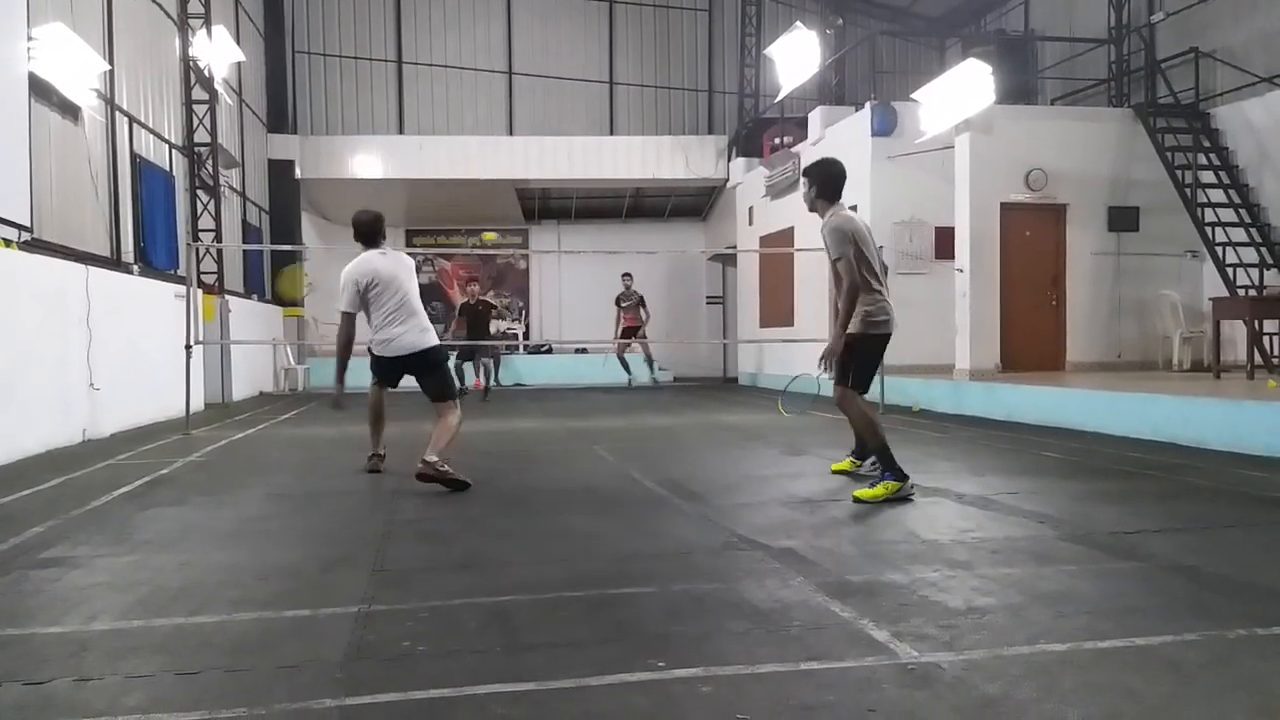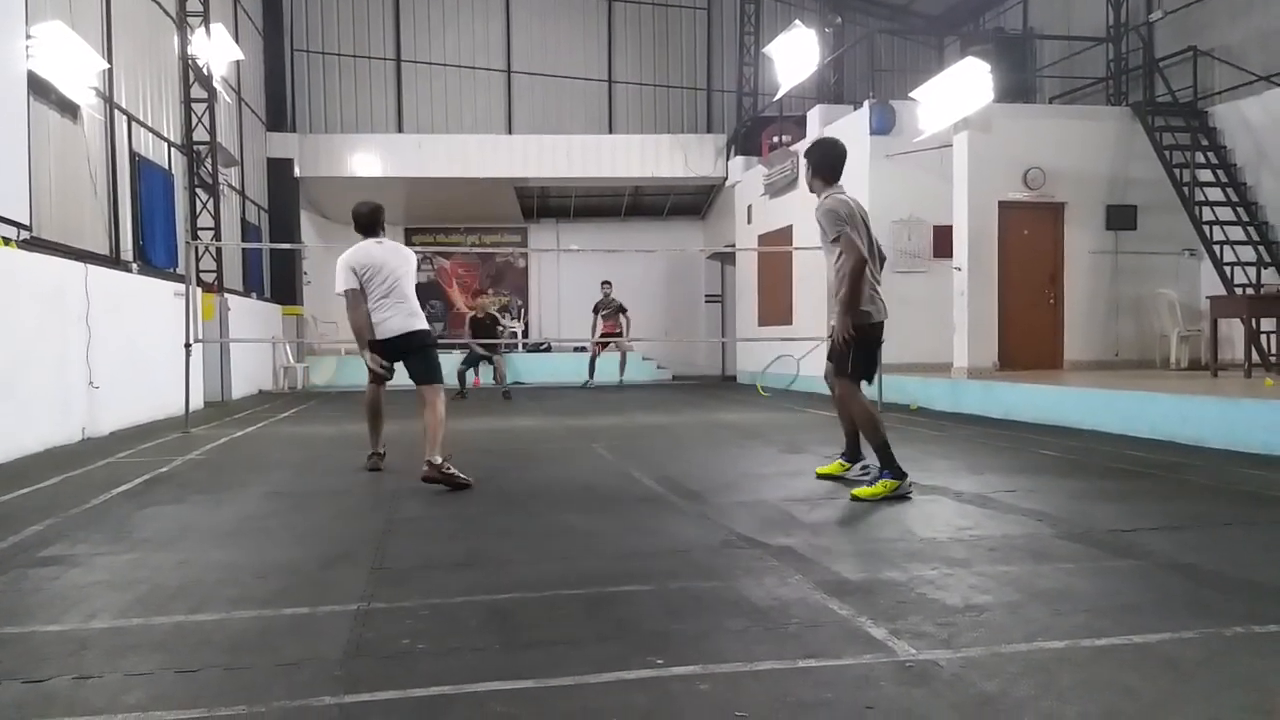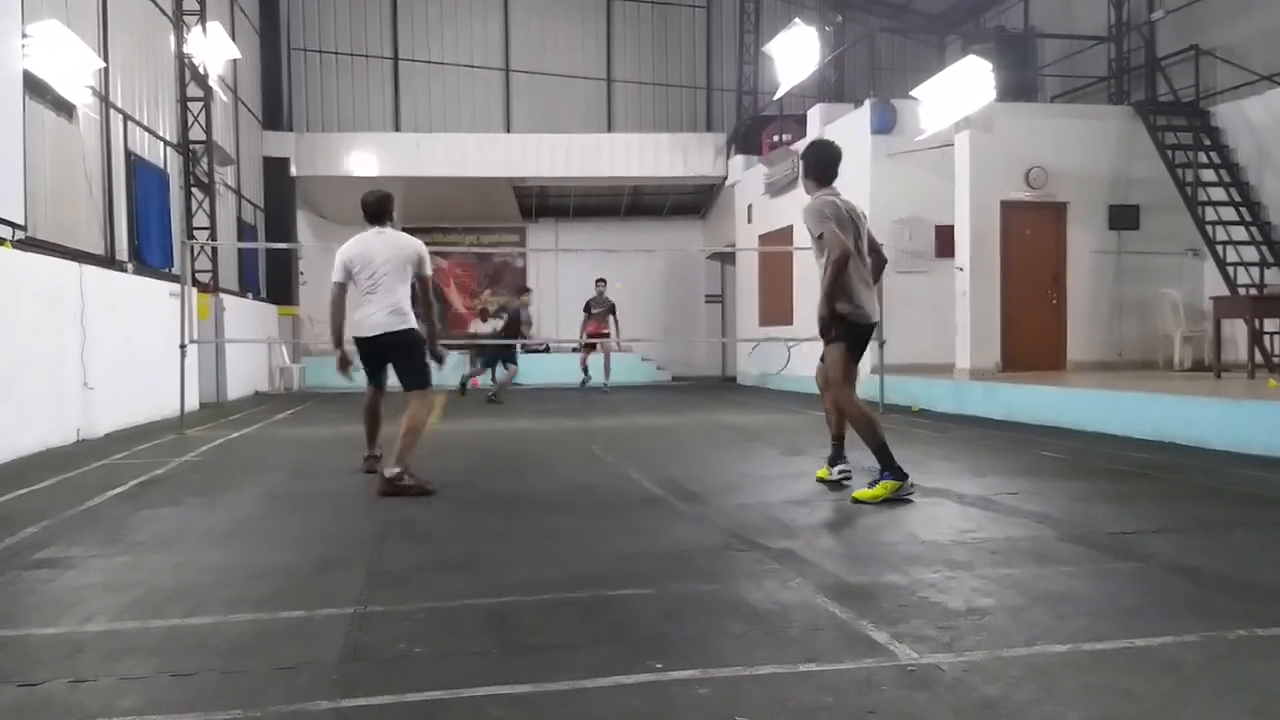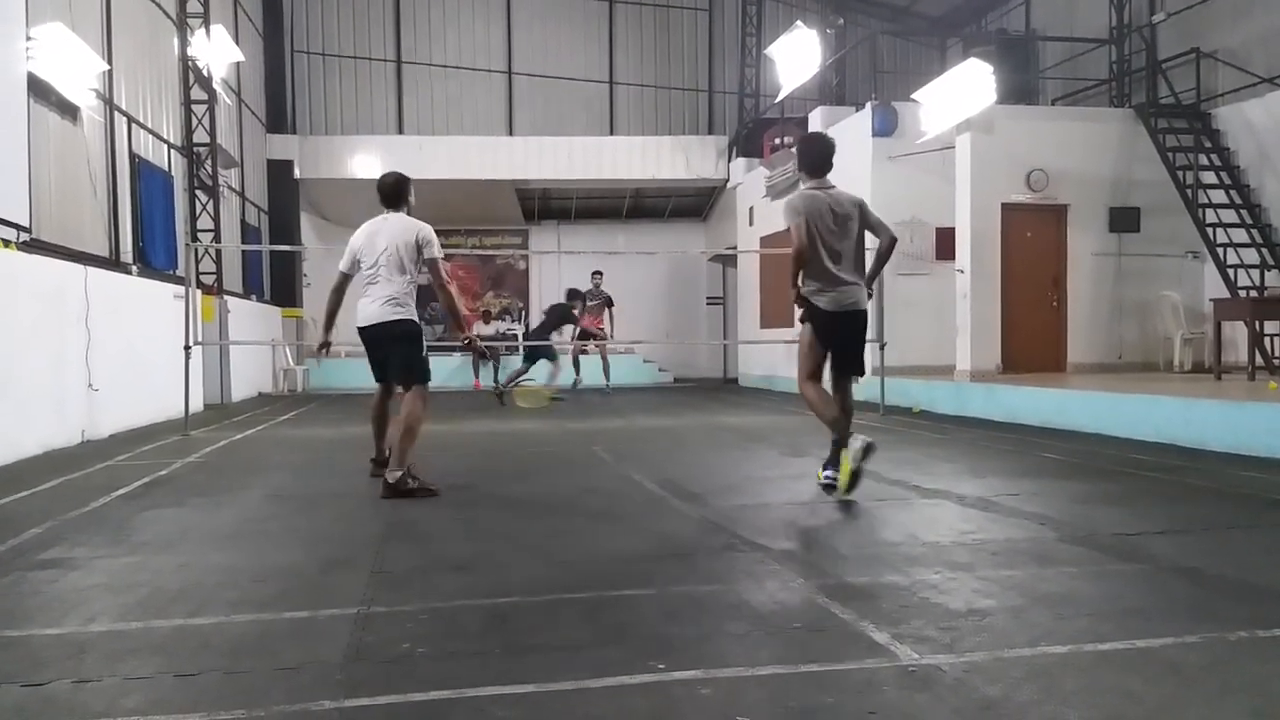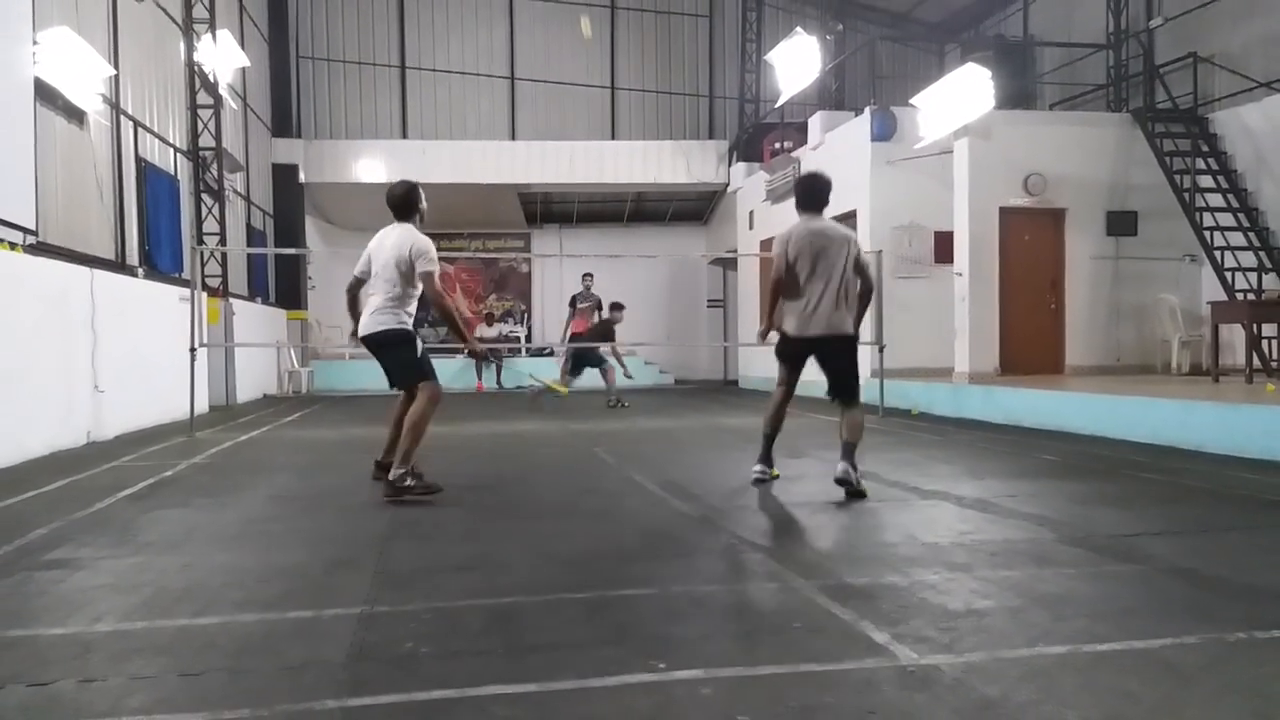
dt=0.2s
person 1, frame 1
left shoulder: (834, 226)
right shoulder: (851, 219)
left elbow: (850, 283)
right elbow: (880, 269)
left wrist: (837, 336)
left hip: (867, 323)
right hip: (872, 319)
left knee: (847, 395)
right knee: (849, 390)
left ankle: (895, 477)
right ankle: (864, 454)
person 1, frame 2
left shoulder: (828, 207)
right shoulder: (849, 203)
left elbow: (856, 258)
right elbow: (877, 256)
left wrist: (843, 315)
left hip: (857, 314)
right hip: (864, 310)
left knee: (847, 389)
right knee: (835, 378)
left ankle: (893, 474)
right ankle: (852, 458)
person 1, frame 3
left shoulder: (816, 207)
right shoulder: (850, 207)
left elbow: (841, 252)
right elbow: (879, 257)
left wrist: (825, 301)
left hip: (845, 313)
right hip: (862, 311)
left knee: (840, 391)
right knee: (826, 380)
left ankle: (893, 474)
right ankle: (837, 460)
person 1, frame 4
left shoulder: (797, 203)
right shoulder: (853, 201)
left elbow: (800, 246)
right elbow: (889, 237)
left wrist: (794, 285)
right wrist: (867, 280)
left hip: (821, 303)
right hip: (856, 304)
left knee: (808, 381)
right knee: (842, 384)
left ankle: (851, 442)
right ankle: (835, 462)
person 1, frame 5
left shoulder: (788, 237)
right shoulder: (846, 236)
left elbow: (777, 278)
right elbow: (867, 284)
left wrist: (768, 321)
right wrist: (855, 324)
left hip: (797, 328)
right hip: (839, 331)
left knee: (783, 392)
right knee: (850, 404)
left ankle: (764, 461)
right ankle: (847, 461)
person 2, frame 1
left shoulder: (353, 272)
right shoulder: (406, 260)
left elbow: (347, 328)
left wrist: (340, 378)
left hip: (386, 349)
right hip: (426, 345)
left knee: (378, 387)
right knee: (450, 412)
left ankle: (376, 454)
right ankle: (432, 460)
person 2, frame 2
left shoulder: (348, 258)
right shoulder: (407, 253)
left elbow: (355, 307)
left wrist: (365, 351)
left hip: (379, 335)
right hip: (416, 330)
left knee: (376, 383)
right knee: (434, 398)
left ankle: (376, 452)
right ankle: (434, 461)
person 2, frame 3
left shoulder: (348, 250)
right shoulder: (414, 245)
left elbow: (337, 301)
right elbow: (427, 299)
left wrist: (339, 349)
right wrist: (434, 341)
left hip: (365, 331)
right hip: (403, 328)
left knee: (375, 389)
right knee: (421, 399)
left ankle: (372, 455)
right ankle: (394, 472)
person 2, frame 4
left shoulder: (362, 234)
right shoulder: (420, 230)
left elbow: (338, 287)
right elbow: (442, 284)
left wrist: (326, 332)
right wrist: (462, 328)
left hip: (366, 321)
right hip: (398, 319)
left knee: (386, 388)
right knee: (416, 392)
left ankle: (381, 458)
right ankle: (396, 475)
person 2, frame 5
left shoulder: (379, 239)
right shoulder: (419, 242)
left elbow: (352, 288)
right elbow: (435, 296)
left wrist: (357, 323)
right wrist: (467, 339)
left hip: (372, 328)
right hip: (391, 328)
left knee: (413, 392)
right knee: (430, 392)
left ankle: (387, 462)
right ankle: (399, 475)
